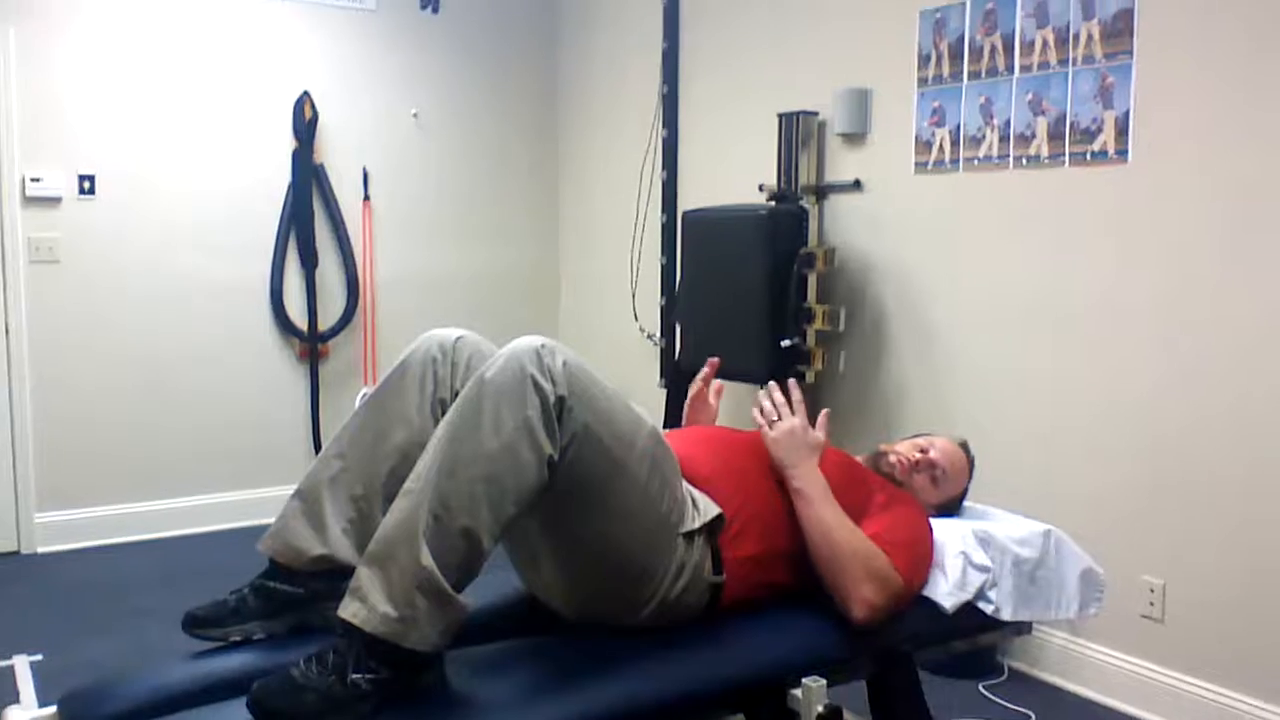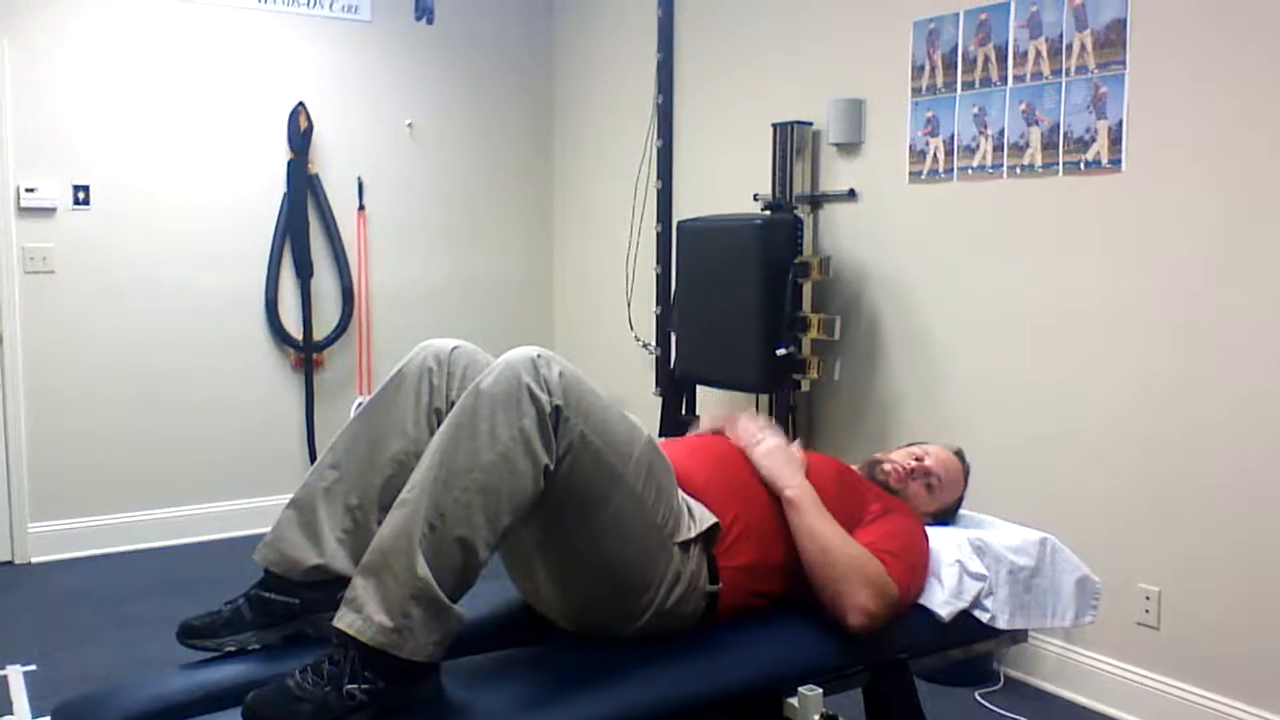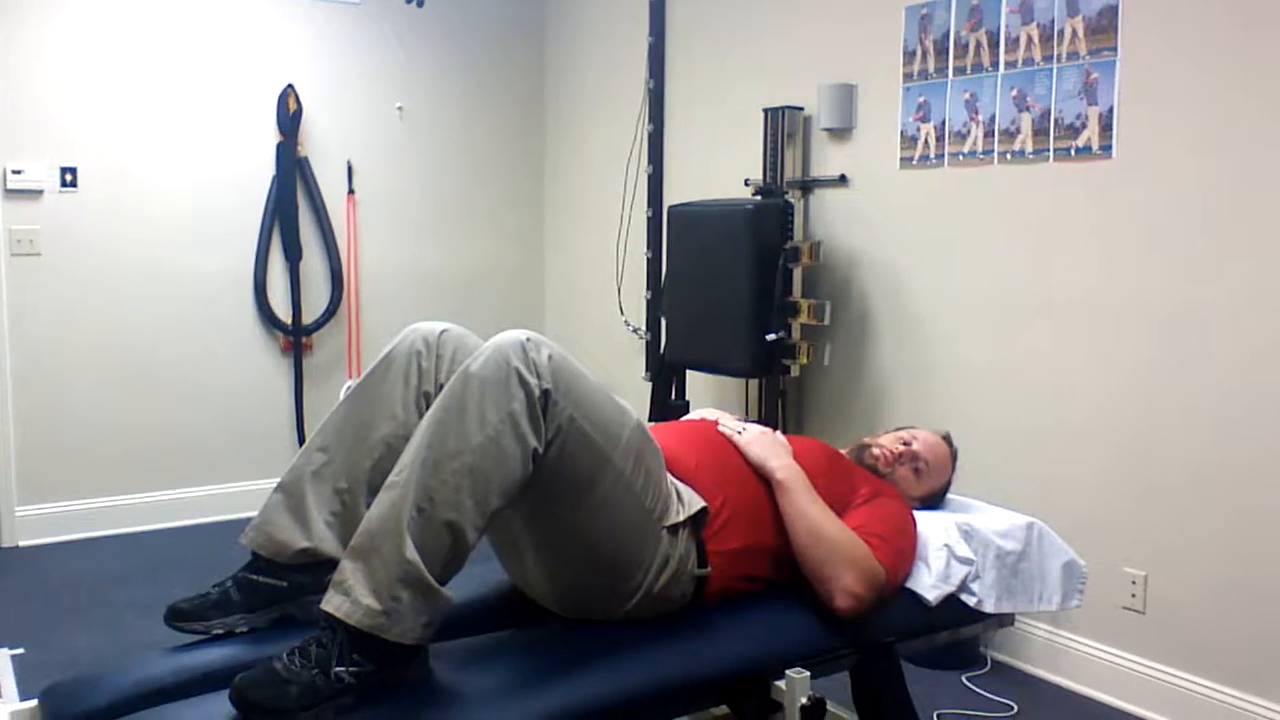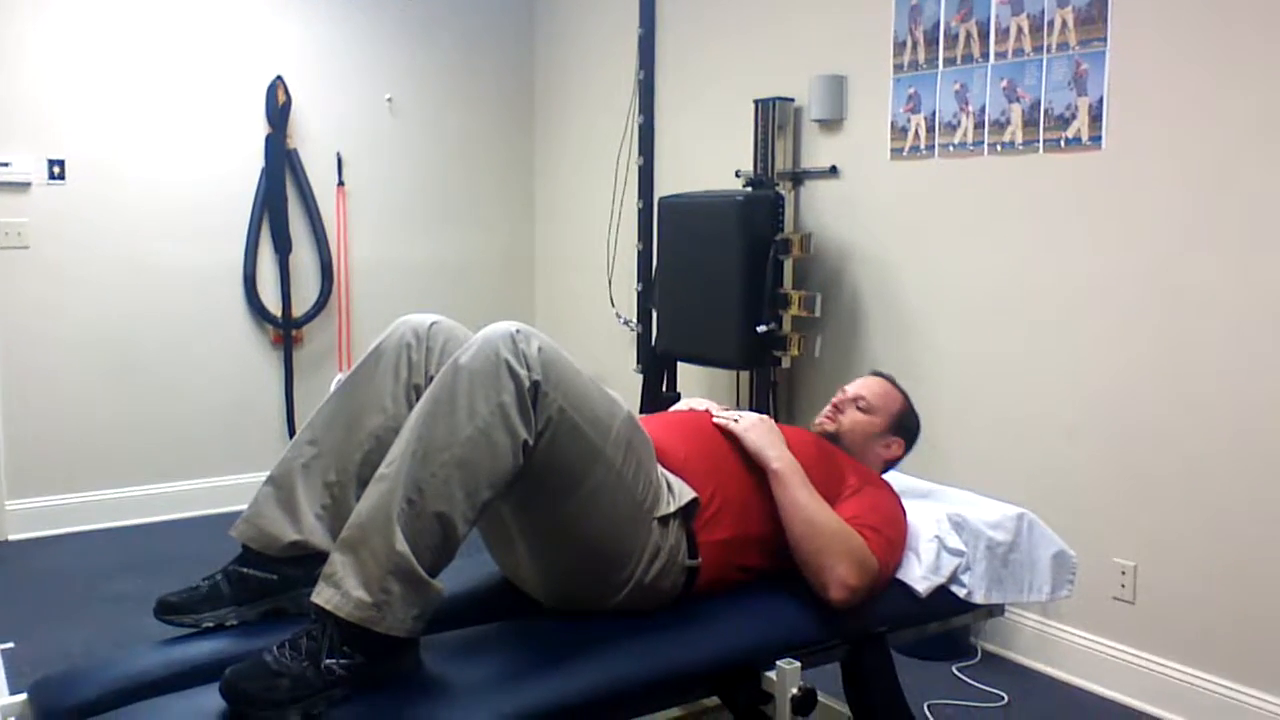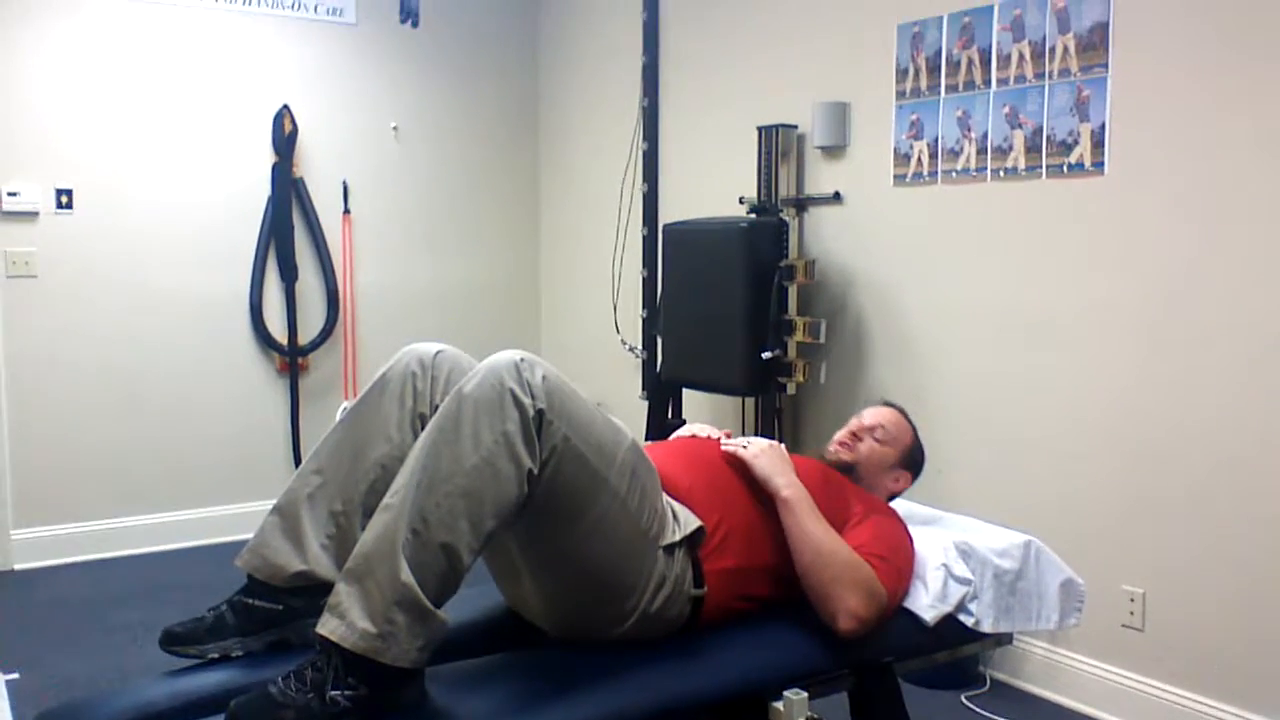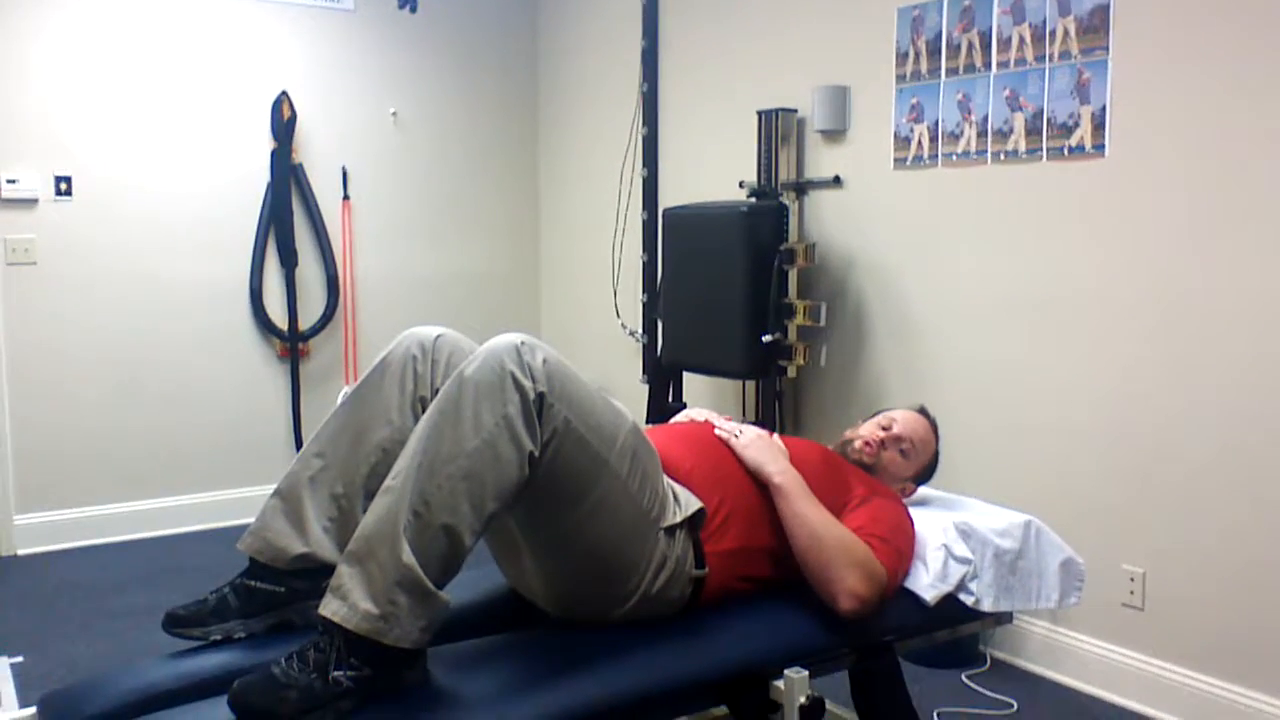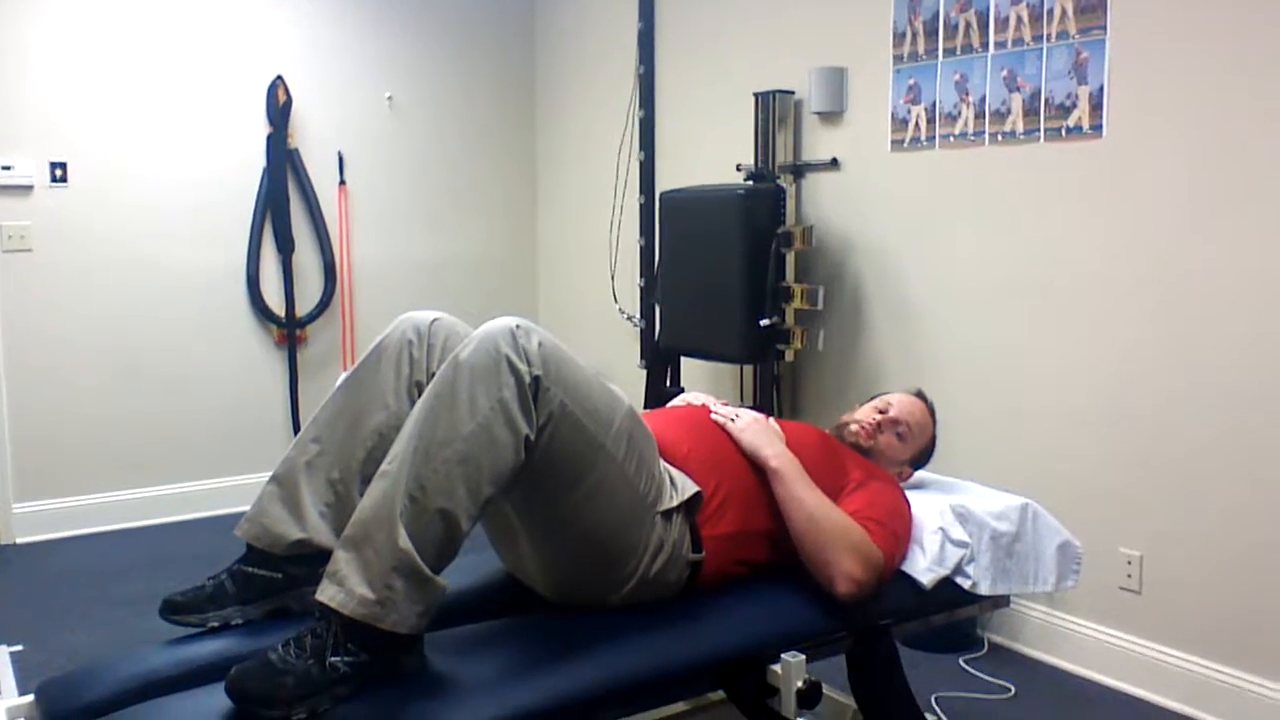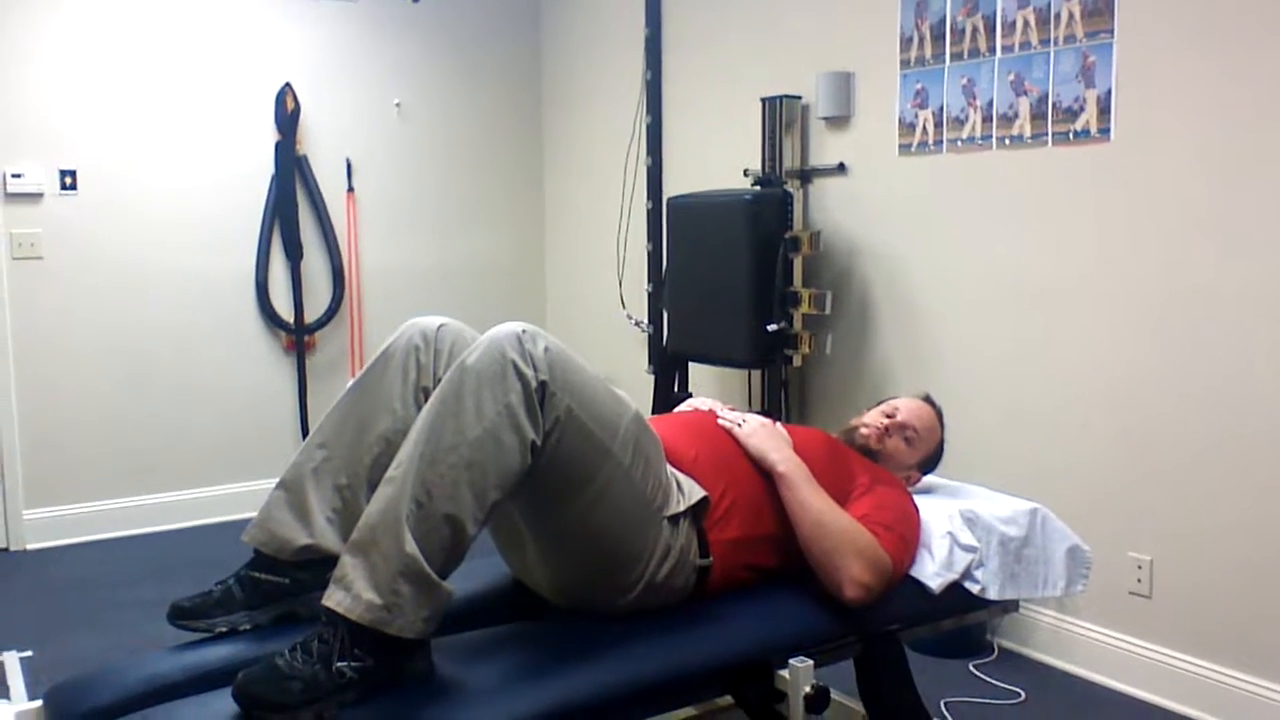
dt=0.5s
person 1, frame 1
left shoulder: (900, 519)
right shoulder: (810, 458)
left elbow: (863, 599)
left wrist: (802, 469)
right wrist: (696, 434)
left hip: (676, 552)
right hip: (576, 534)
left knee: (535, 366)
right knee: (449, 354)
left ankle: (388, 641)
right ankle: (309, 575)
person 1, frame 2
left shoulder: (894, 526)
right shoulder: (811, 465)
left elbow: (859, 605)
left wrist: (790, 481)
right wrist: (698, 449)
left hip: (670, 561)
right hip: (574, 546)
left knee: (530, 377)
right knee: (444, 365)
left ankle: (384, 650)
right ankle: (302, 584)
person 1, frame 3
left shoulder: (884, 513)
right shoulder: (786, 450)
left elbow: (847, 589)
left wrist: (780, 467)
right wrist: (699, 430)
left hip: (661, 543)
right hip: (562, 530)
left knee: (521, 361)
right knee: (433, 347)
left ankle: (372, 632)
right ankle: (291, 565)
person 1, frame 4
left shoulder: (868, 494)
right shoulder: (759, 437)
left elbow: (840, 580)
left wrist: (776, 455)
right wrist: (687, 421)
left hip: (655, 535)
right hip: (550, 523)
left knee: (511, 352)
right knee: (424, 340)
left ankle: (364, 626)
right ankle: (281, 557)
person 1, frame 5
left shoulder: (876, 524)
right shoulder: (768, 464)
left elbow: (850, 610)
left wrist: (784, 484)
right wrist: (680, 444)
left hip: (659, 563)
right hip: (555, 548)
left knee: (515, 381)
right knee: (429, 368)
left ankle: (368, 657)
right ankle: (288, 590)
person 1, frame 6
left shoulder: (876, 508)
right shoulder: (778, 450)
left elbow: (849, 590)
left wrist: (777, 470)
right wrist: (689, 428)
left hip: (661, 544)
right hip: (556, 529)
left knee: (516, 364)
right knee: (428, 351)
left ankle: (370, 637)
right ankle: (288, 572)
person 1, frame 7
left shoulder: (875, 492)
right shoulder: (767, 429)
left elbow: (846, 574)
left wrist: (775, 454)
right wrist: (680, 413)
left hip: (659, 528)
right hip: (554, 513)
left knee: (512, 348)
right knee: (426, 337)
left ankle: (368, 623)
right ankle: (286, 559)
person 1, frame 8
left shoulder: (882, 495)
right shoulder: (775, 435)
left elbow: (854, 579)
left wrist: (783, 460)
right wrist: (684, 420)
left hip: (664, 533)
right hip: (559, 521)
left knee: (518, 354)
right knee: (432, 342)
left ankle: (373, 628)
right ankle: (292, 563)
